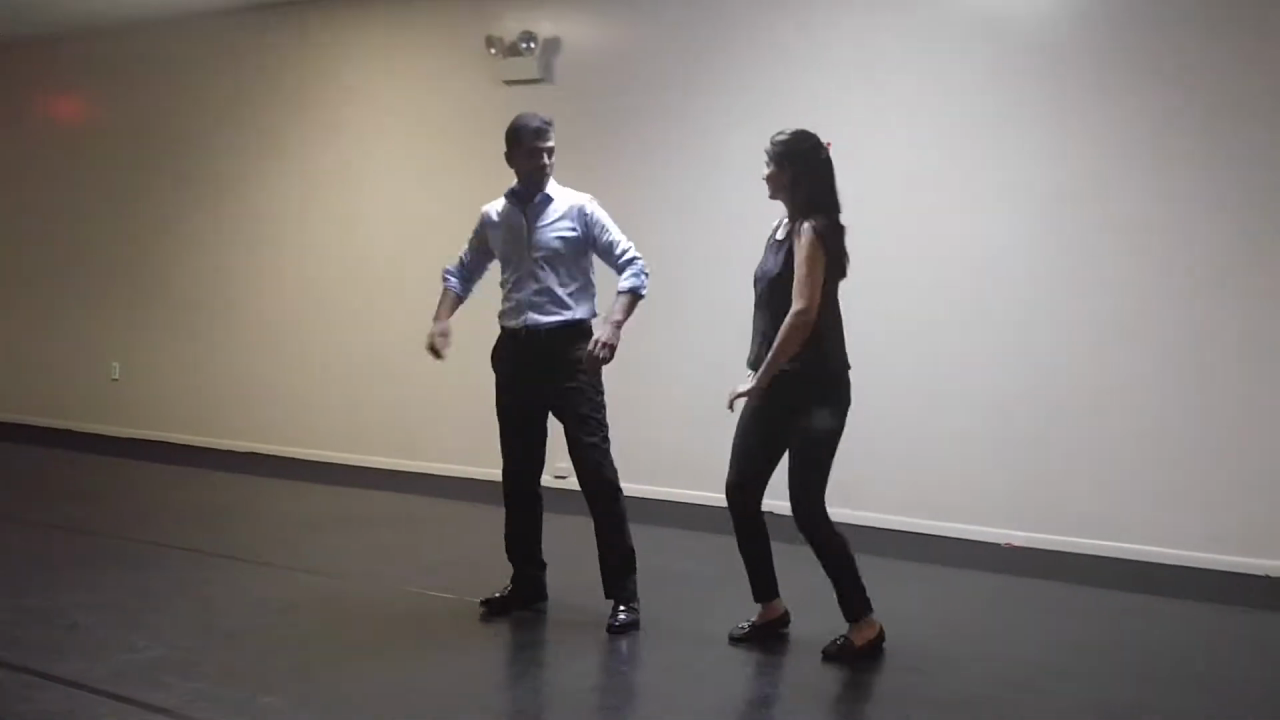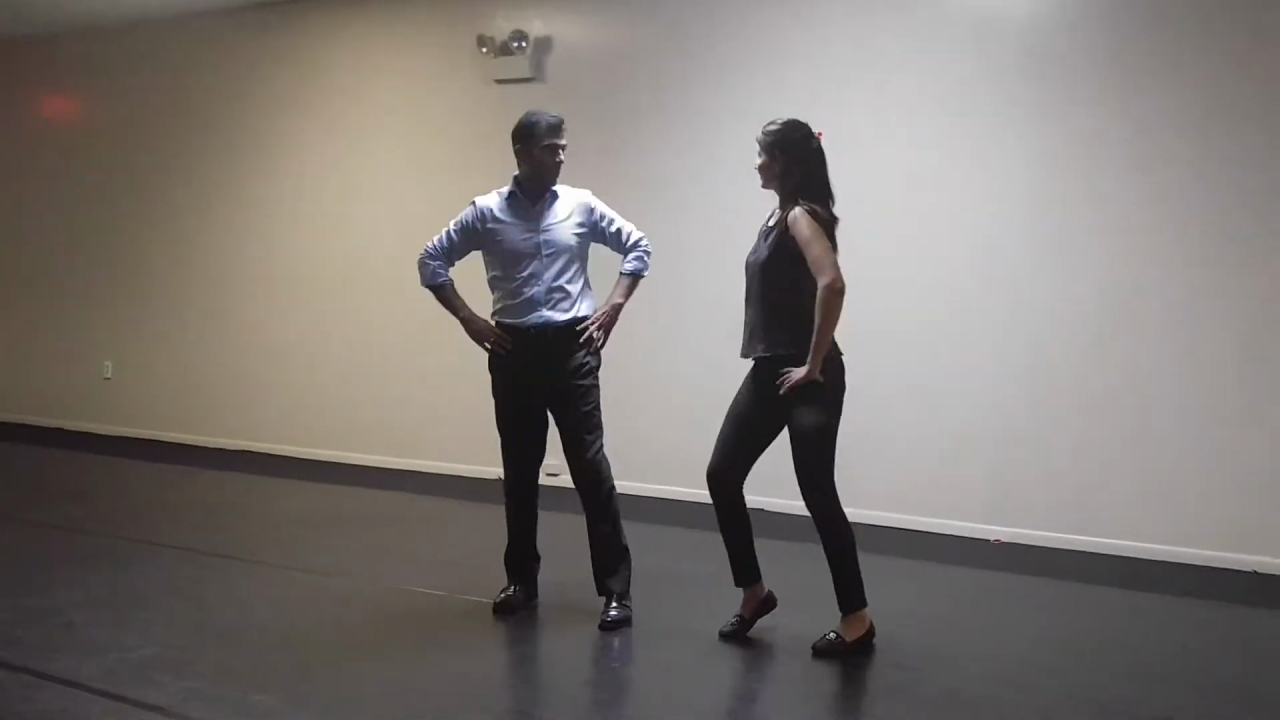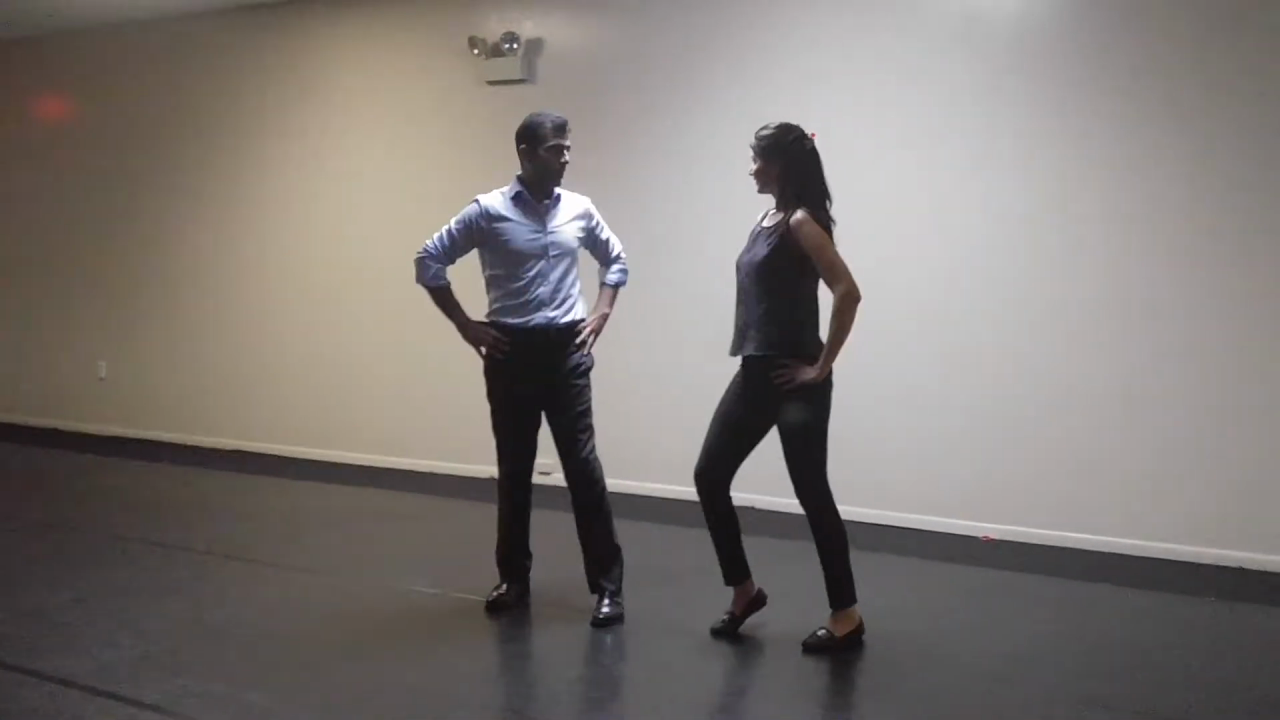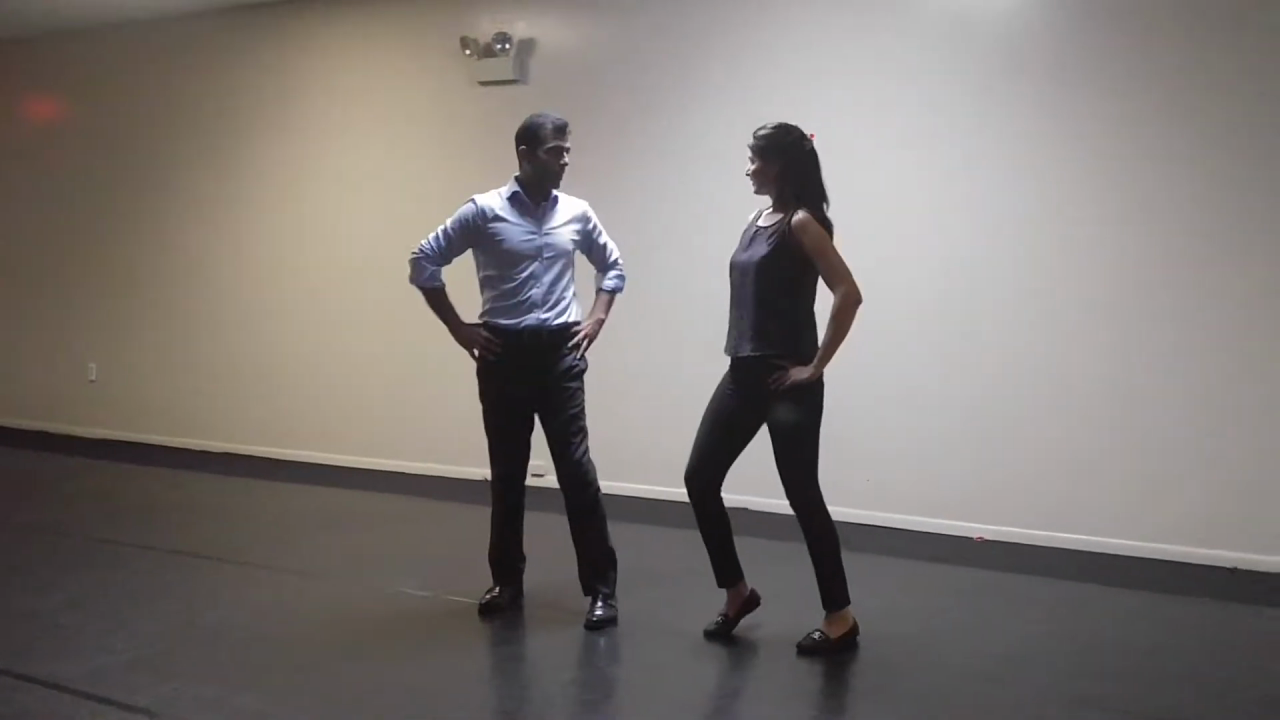
dt=0.2s
person 1, frame 1
left shoulder: (812, 231)
right shoulder: (781, 228)
left elbow: (804, 312)
left wrist: (760, 378)
left hip: (818, 388)
right hip: (775, 384)
left knee: (807, 510)
right knee: (740, 494)
left ankle: (863, 624)
right ankle: (771, 608)
person 1, frame 2
left shoulder: (802, 216)
right shoulder: (778, 216)
left elbow: (832, 283)
left wrist: (816, 363)
right wrist: (788, 361)
left hip: (809, 380)
right hip: (770, 372)
left knee: (819, 496)
right knee: (721, 477)
left ankle: (856, 618)
right ankle: (754, 592)
person 1, frame 3
left shoulder: (801, 221)
right shoulder: (767, 220)
left elbow: (847, 291)
left wrist: (824, 365)
right wrist: (757, 360)
left hip: (795, 378)
right hip: (756, 372)
left knee: (812, 493)
right knee: (709, 476)
left ankle: (846, 615)
right ankle: (744, 590)
person 1, frame 4
left shoulder: (801, 223)
right shoulder: (757, 220)
left elbow: (848, 294)
left wrist: (817, 365)
right wrist: (745, 361)
left hip: (786, 379)
right hip: (743, 374)
left knee: (802, 495)
right knee: (700, 479)
left ankle: (840, 617)
right ankle: (737, 592)
person 2, frame 1
left shoulder: (580, 209)
right shoulder: (493, 218)
left elbow: (631, 265)
right elbow: (461, 273)
left wrist: (612, 322)
right wrist: (442, 320)
left hip: (570, 349)
right hip: (514, 351)
left knee: (595, 470)
right knee: (518, 472)
left ankle: (624, 594)
right ankle: (527, 581)
person 2, frame 2
left shoulder: (582, 206)
right shoulder: (486, 212)
left elbow: (637, 246)
right elbow: (432, 260)
left wrist: (614, 305)
right wrist: (470, 319)
left hip: (572, 347)
right hip: (514, 350)
left knee: (590, 468)
right knee: (519, 471)
left ankle: (615, 589)
right ankle: (522, 579)
person 2, frame 3
left shoulder: (580, 210)
right shoulder: (488, 210)
left elbow: (616, 260)
right elbow: (429, 262)
left wrist: (601, 314)
right wrist: (465, 325)
left hip: (567, 350)
right hip: (511, 351)
left knee: (583, 466)
right knee: (514, 469)
left ankle: (607, 586)
right ankle: (514, 577)
person 2, frame 4
left shoulder: (578, 214)
right shoulder: (484, 210)
left elbow: (613, 266)
right elbow: (424, 262)
left wrist: (597, 319)
right wrist: (458, 327)
left hip: (561, 352)
right hip: (503, 352)
left knee: (576, 469)
right knee: (507, 471)
left ankle: (601, 588)
right ankle: (507, 580)
